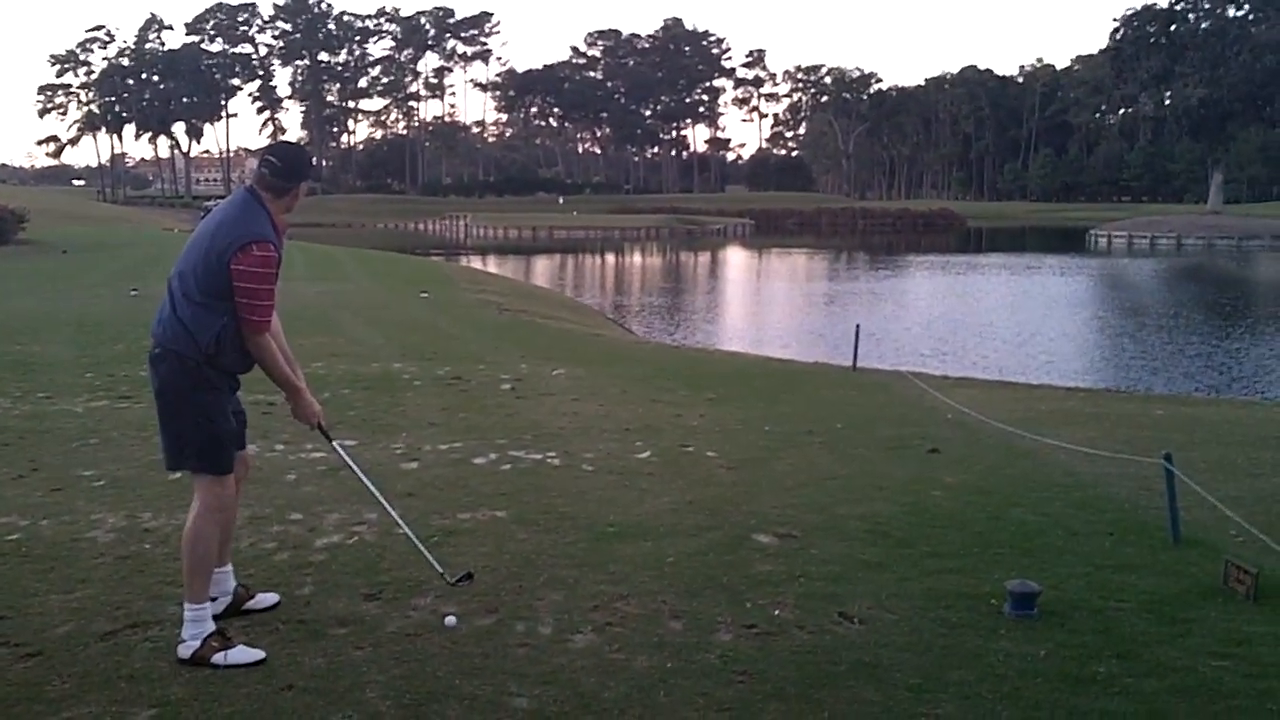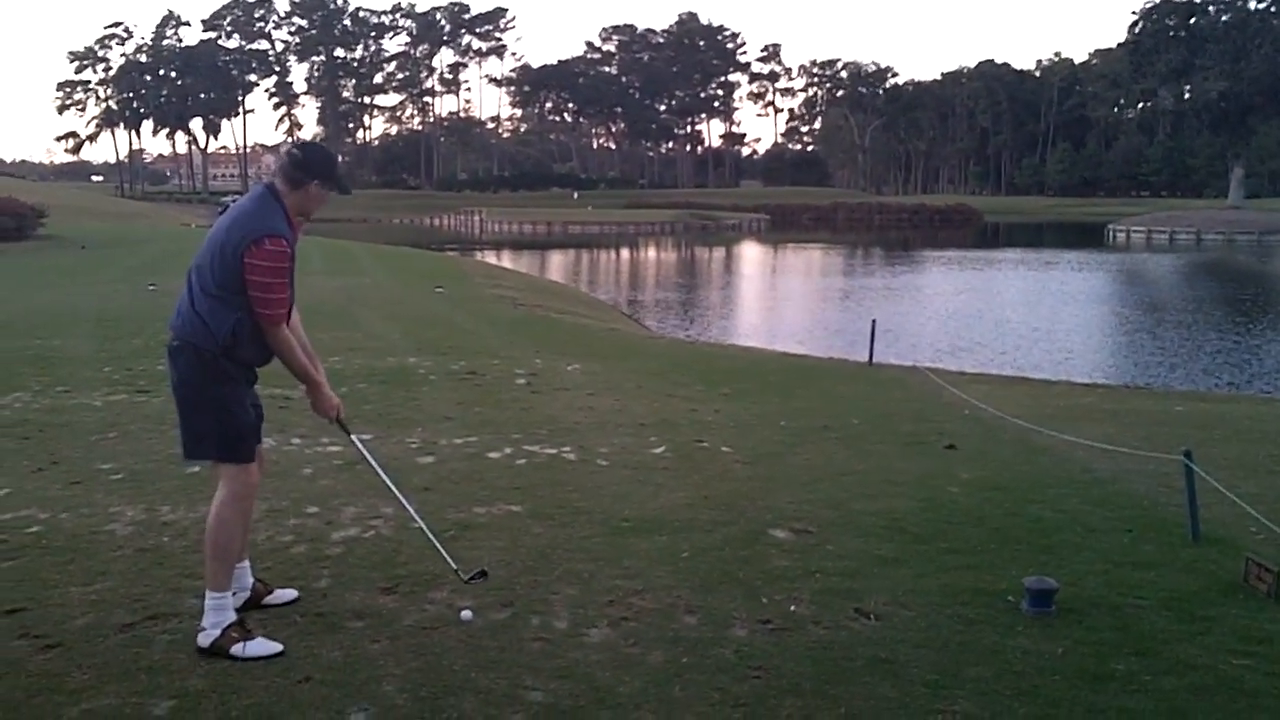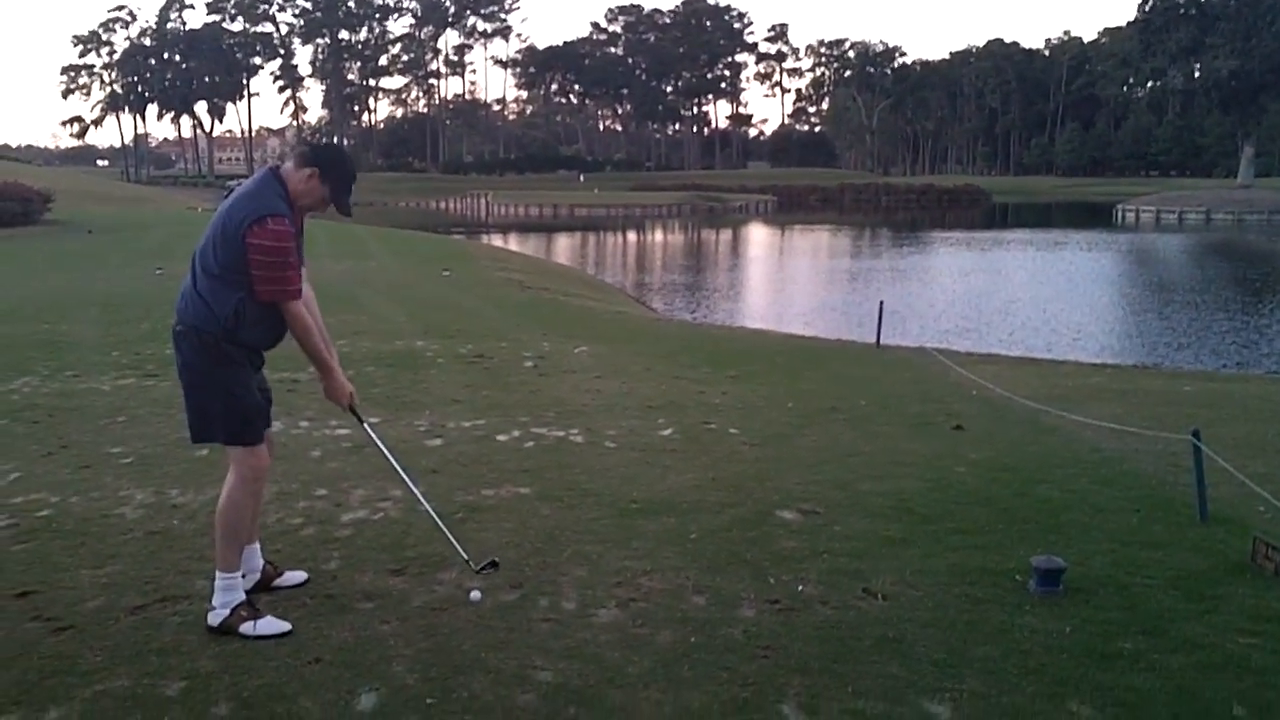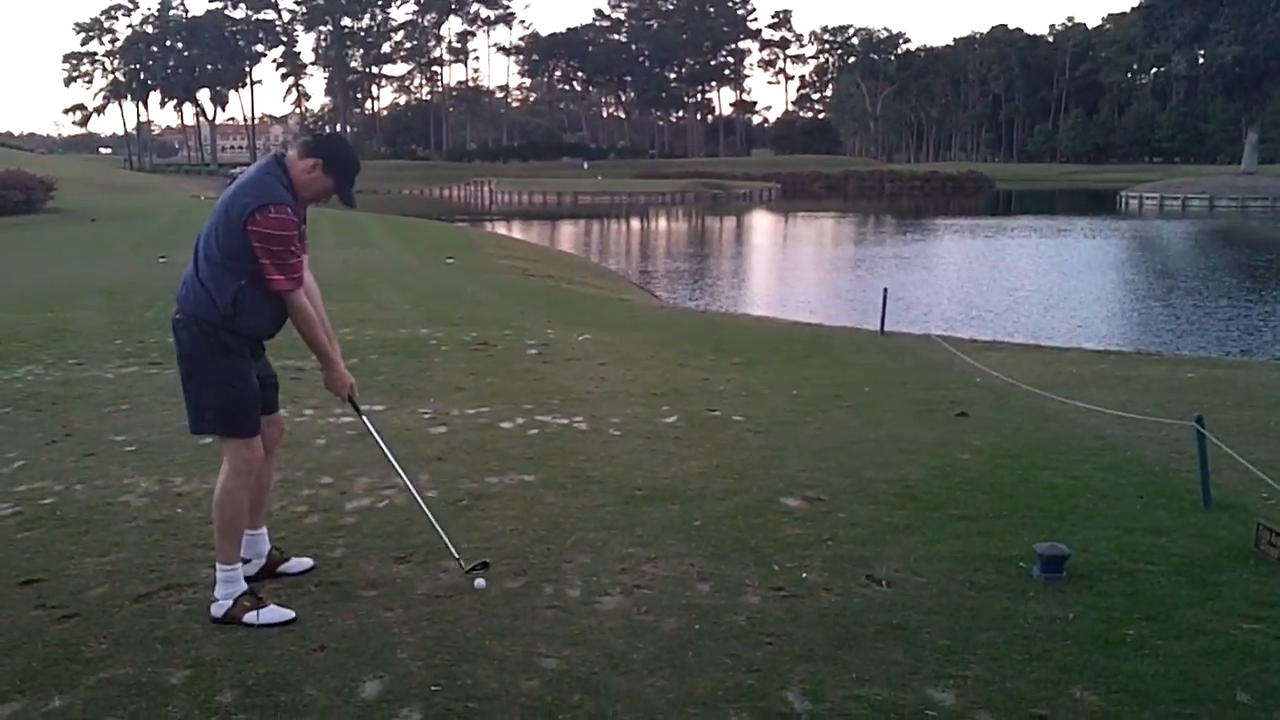
dt=0.2s
person 1, frame 1
left shoulder: (240, 212)
right shoulder: (255, 242)
left elbow: (265, 315)
right elbow: (256, 335)
left wrist: (297, 376)
right wrist: (297, 395)
left hip: (200, 363)
right hip: (191, 369)
left knee: (234, 470)
right knee: (214, 493)
left ankle: (221, 589)
right ankle: (196, 633)
person 1, frame 2
left shoulder: (266, 213)
right shoulder: (267, 235)
left elbow: (284, 308)
right elbow: (273, 328)
left wrist: (317, 370)
right wrist: (316, 387)
left hip: (219, 356)
right hip: (207, 361)
left knee: (247, 468)
right knee: (238, 481)
left ankle: (239, 585)
right ankle: (217, 623)
person 1, frame 3
left shoulder: (278, 200)
right shoulder: (270, 219)
left elbow: (300, 290)
right elbow: (291, 308)
left wrist: (331, 358)
right wrist: (330, 374)
left hip: (230, 341)
right hip: (212, 345)
left knee: (259, 449)
right knee: (248, 463)
left ankle: (249, 566)
right ankle: (226, 602)
person 1, frame 4
left shoulder: (281, 188)
right shoulder: (272, 205)
left elbow: (302, 274)
right elbow: (292, 297)
left wrist: (334, 348)
right wrist: (330, 365)
left hip: (235, 329)
right hip: (212, 334)
left knee: (269, 432)
right knee: (244, 456)
left ankle: (255, 551)
right ankle: (229, 592)
